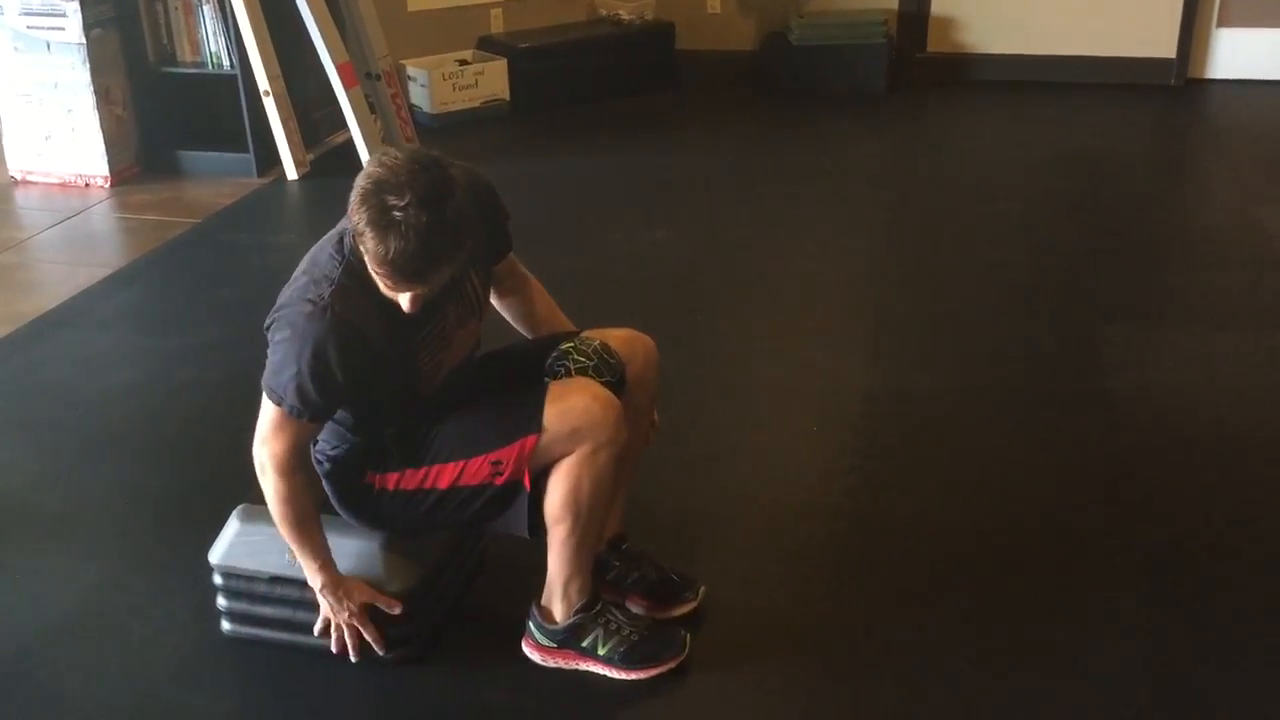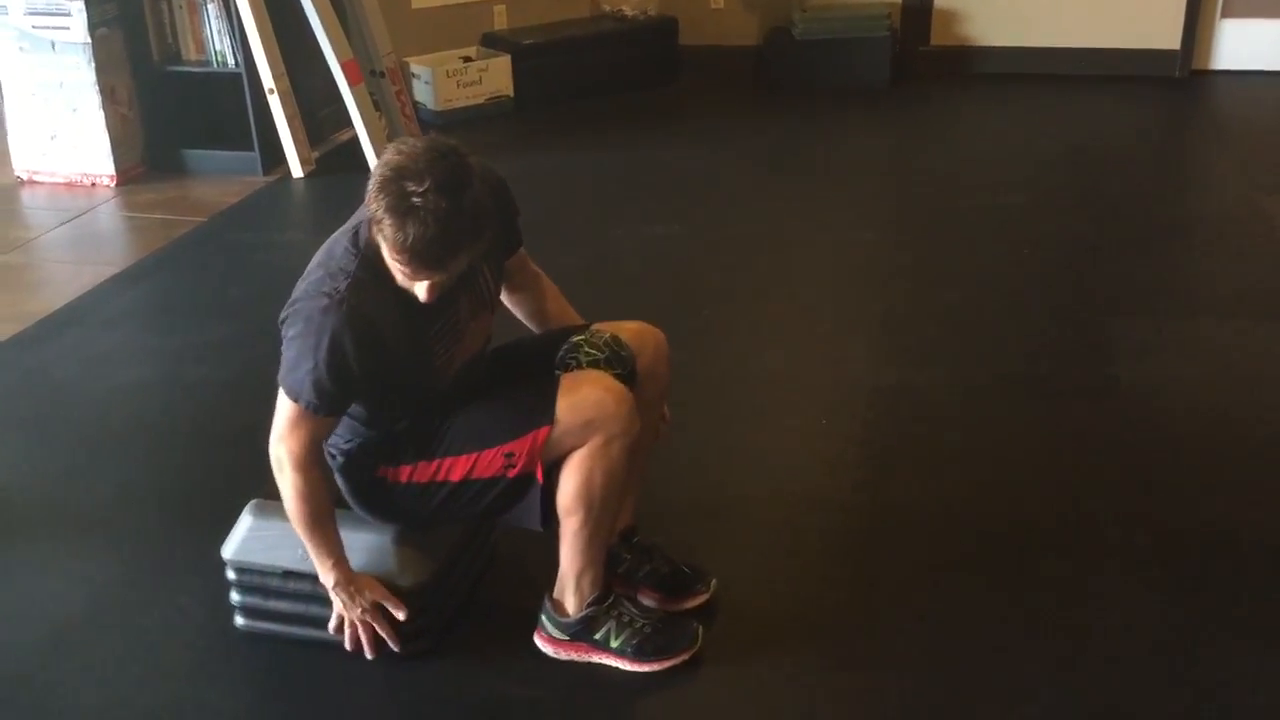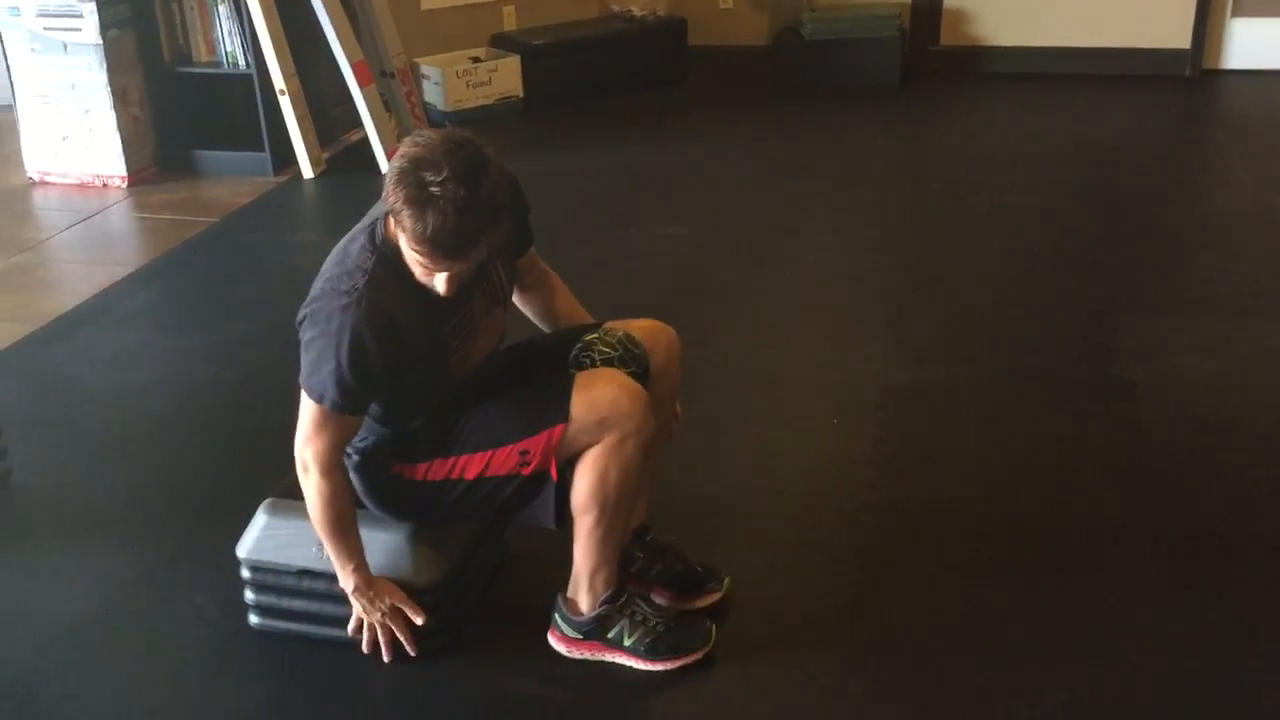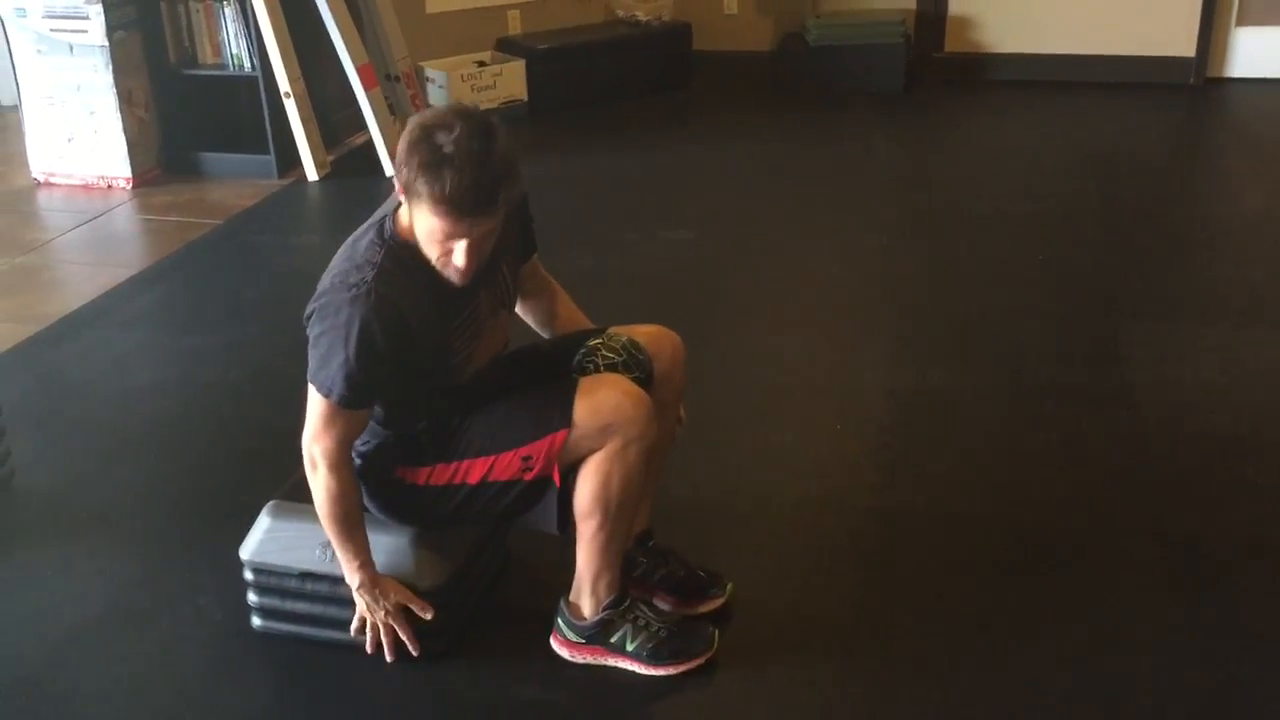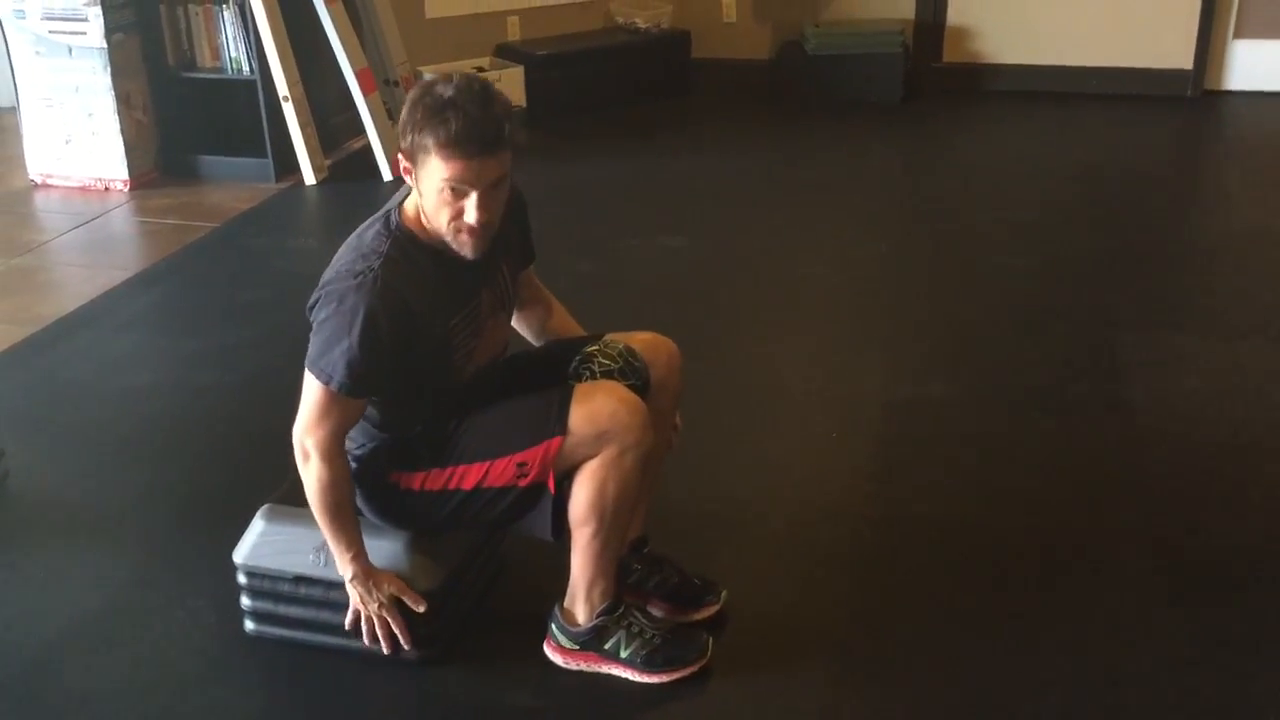
dt=0.2s
person 1, frame 1
left shoulder: (468, 198)
right shoulder: (321, 319)
left elbow: (511, 282)
right elbow: (275, 454)
left wrist: (595, 367)
right wrist: (327, 583)
left hip: (453, 388)
right hip: (380, 461)
left knee: (633, 355)
right knee: (593, 418)
left ankle: (602, 554)
right ankle: (563, 622)
person 1, frame 2
left shoulder: (481, 195)
right shoulder: (336, 311)
left elbow: (520, 279)
right elbow: (291, 451)
left wrist: (602, 358)
right wrist: (339, 580)
left hip: (463, 383)
right hip: (393, 454)
left knee: (642, 348)
right knee: (605, 411)
left ankle: (613, 545)
right ankle: (575, 614)
person 1, frame 3
left shoulder: (494, 195)
right shoulder: (354, 309)
left elbow: (531, 279)
right elbow: (317, 455)
left wrist: (610, 353)
right wrist: (358, 583)
left hip: (476, 382)
right hip: (408, 453)
left knee: (655, 347)
right knee: (621, 409)
left ankle: (627, 547)
right ankle: (589, 613)
person 1, frame 4
left shoulder: (498, 203)
right shoulder: (364, 302)
left elbow: (533, 288)
right elbow: (324, 451)
left wrist: (613, 360)
right wrist: (364, 582)
left hip: (479, 388)
right hip: (411, 458)
left knee: (659, 352)
right knee: (624, 415)
left ankle: (630, 550)
right ankle: (592, 619)
person 1, frame 5
left shoulder: (498, 208)
right shoulder: (370, 290)
left elbow: (528, 300)
right elbow: (315, 441)
left wrist: (608, 369)
right wrist: (357, 573)
left hip: (476, 391)
right hip: (407, 460)
left knee: (656, 359)
right knee: (619, 421)
left ankle: (625, 558)
right ankle: (586, 624)
